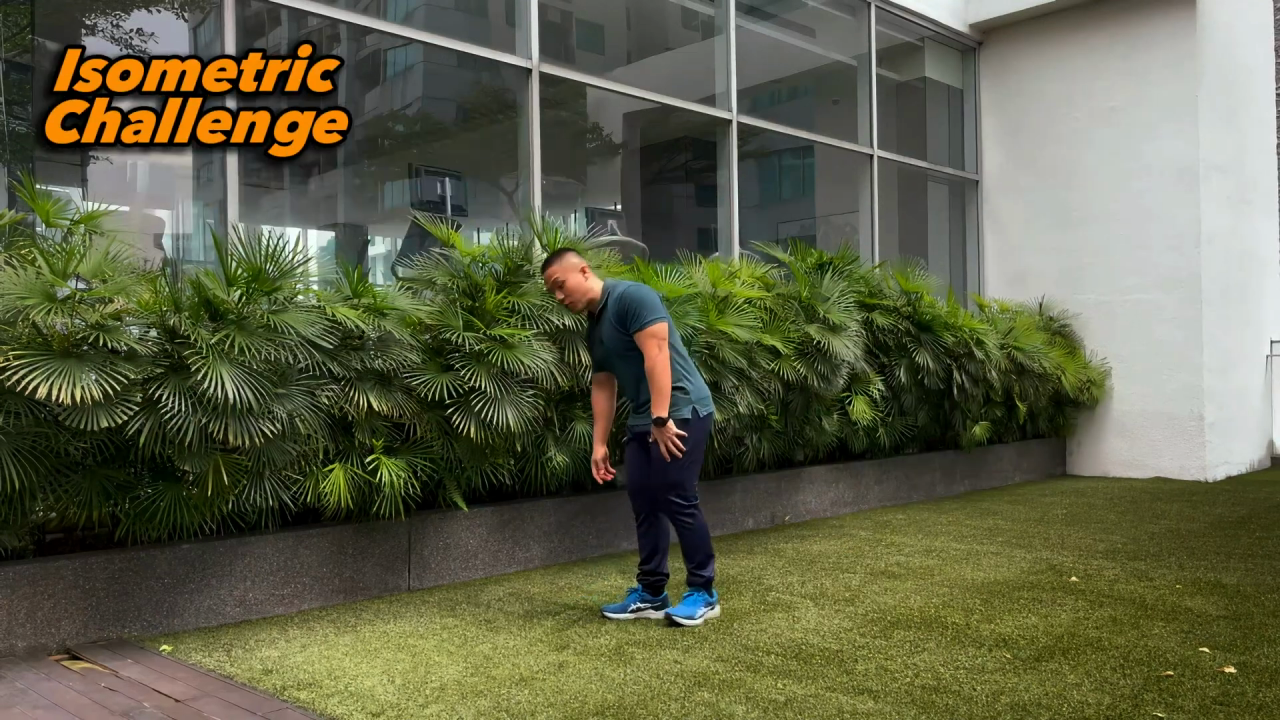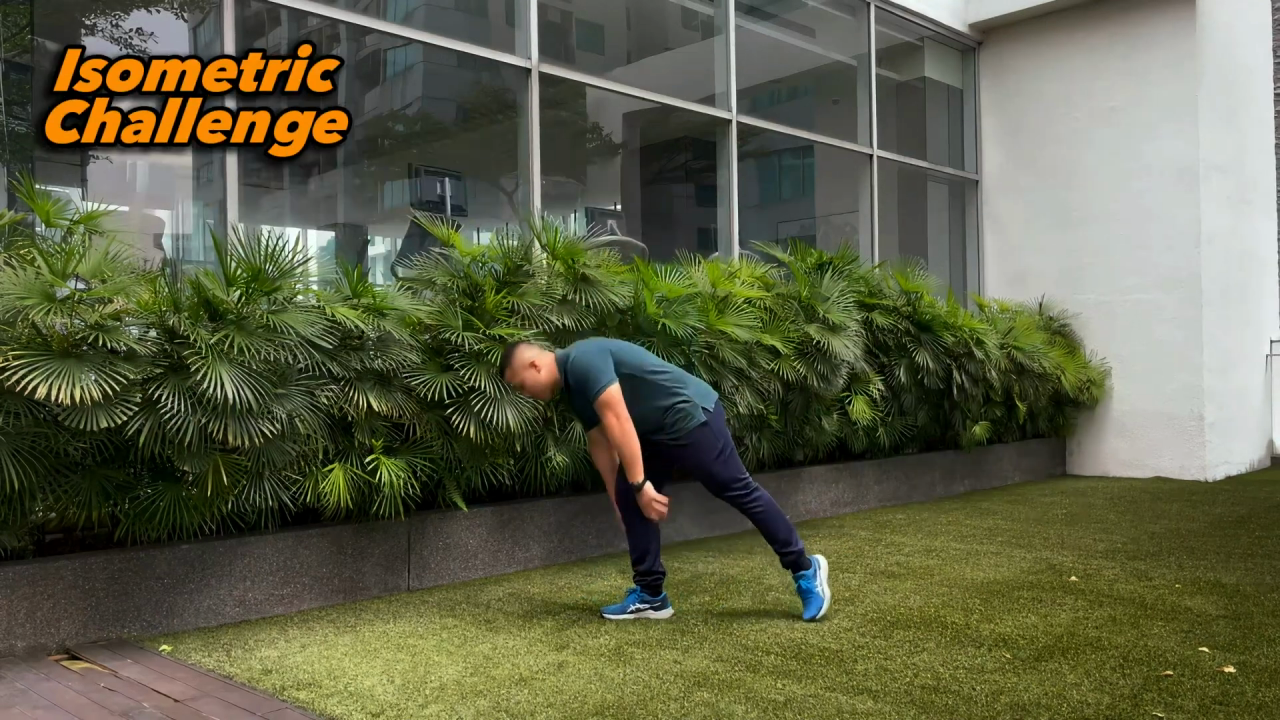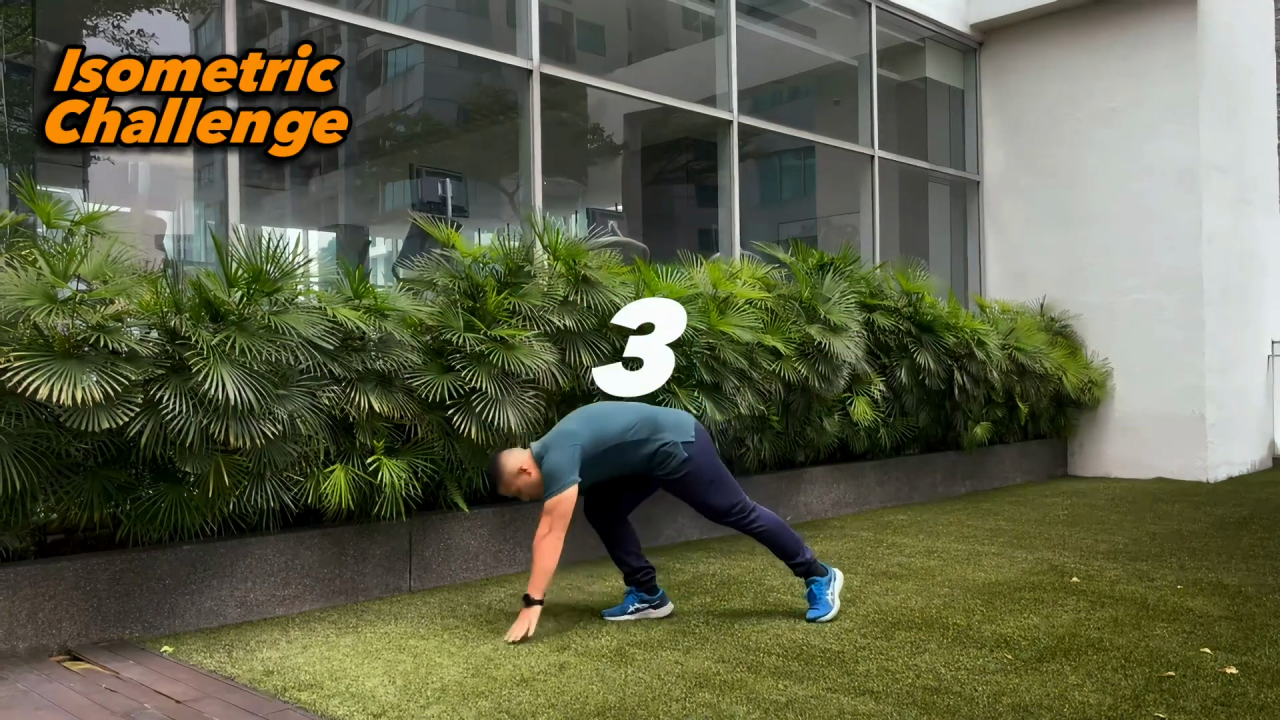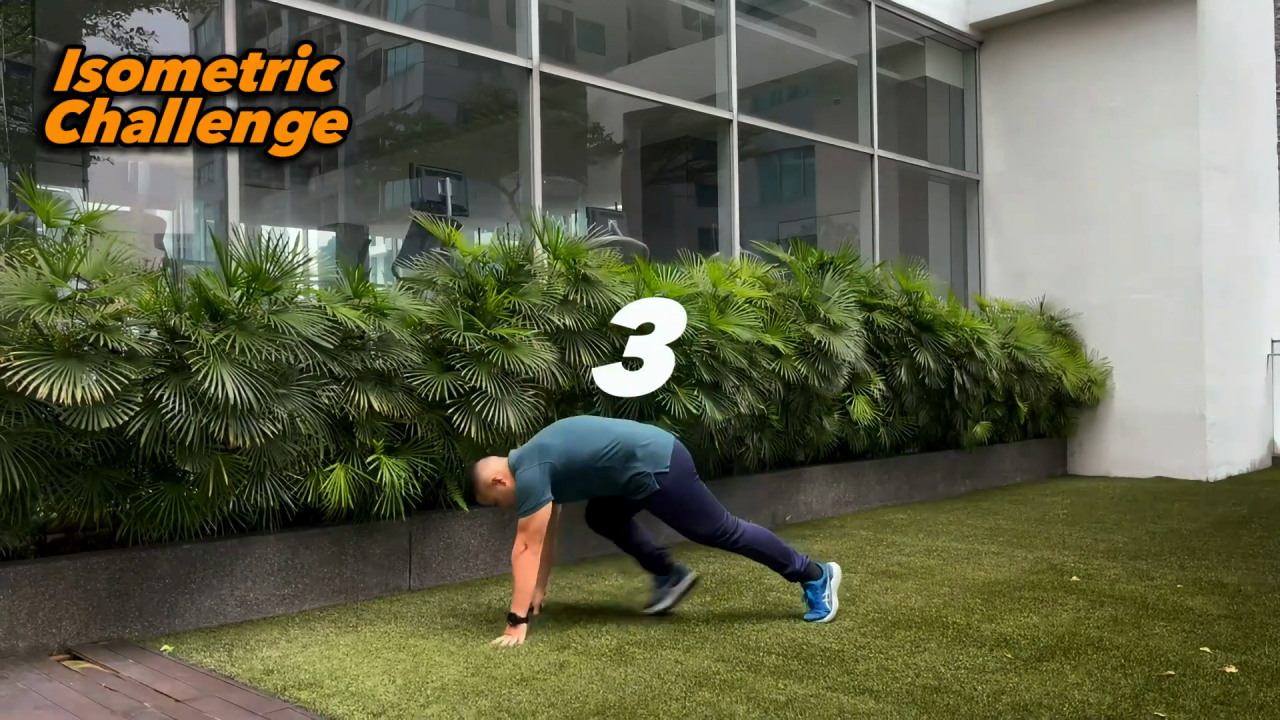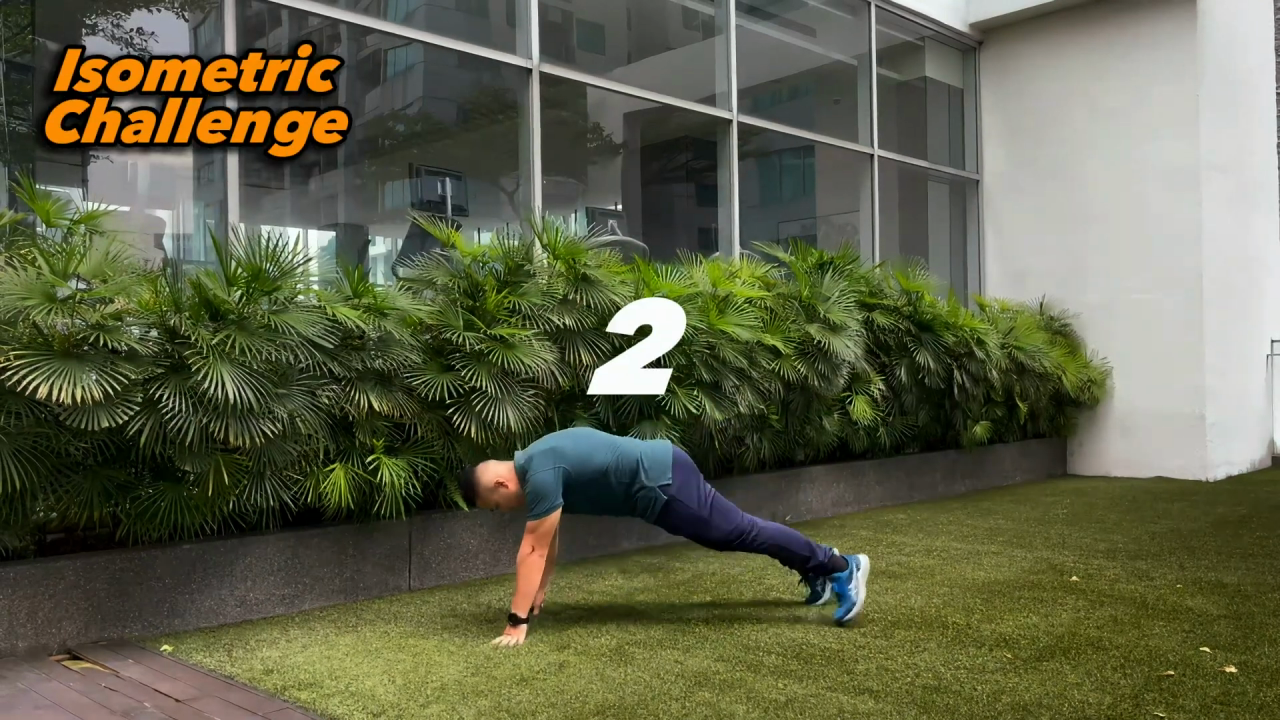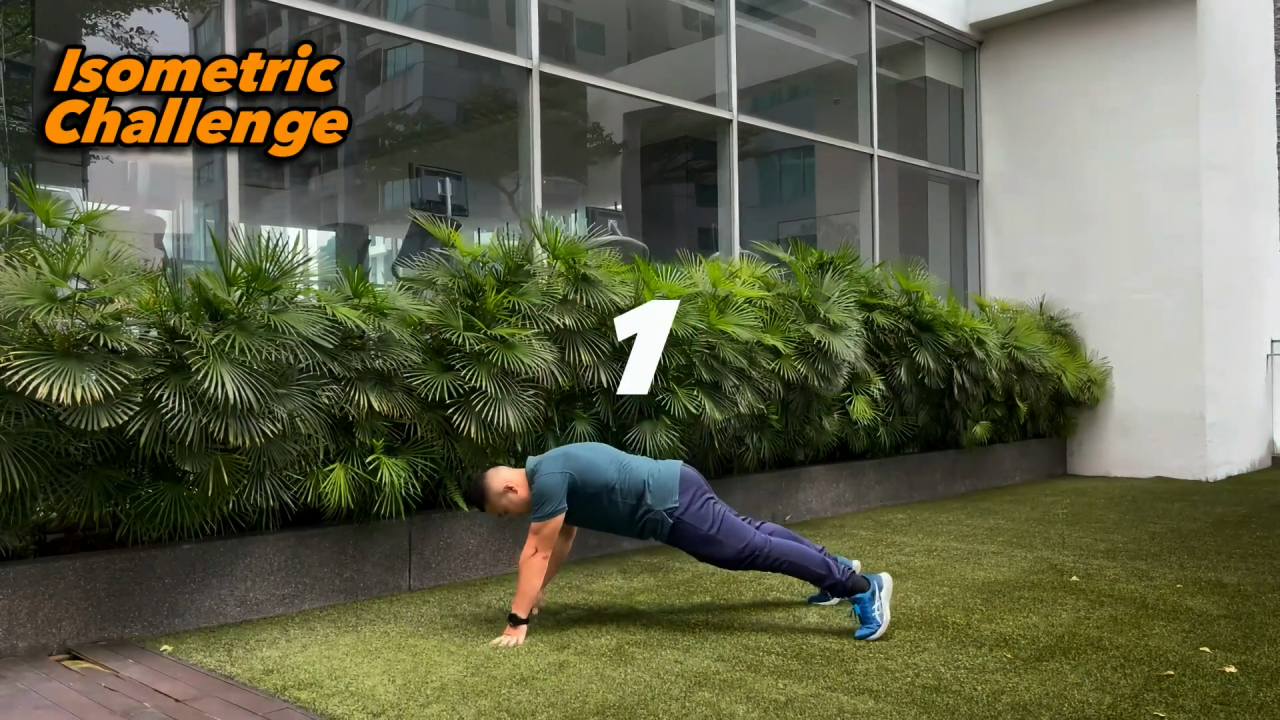
dt=0.5s
person 1, frame 1
left shoulder: (632, 297)
right shoulder: (594, 326)
left elbow: (656, 356)
right elbow: (603, 387)
left wrist: (661, 419)
right wrist: (600, 444)
left hip: (681, 412)
right hip: (644, 421)
left knee: (678, 501)
right knee: (643, 502)
left ankle: (703, 593)
right ankle: (651, 593)
person 1, frame 2
left shoulder: (583, 362)
right shoulder: (570, 385)
left elbow: (618, 423)
right elbow: (599, 443)
left wrist: (640, 486)
right wrist: (619, 496)
left hip: (691, 412)
left knee: (738, 489)
right knee: (630, 501)
left ankle: (806, 569)
right ankle: (650, 595)
person 1, frame 3
left shoulder: (557, 457)
right shoulder: (551, 454)
left elbow: (551, 532)
right elbow: (550, 531)
left wrist: (532, 604)
right wrist: (535, 593)
left hip: (676, 445)
right hip: (650, 453)
left knee: (738, 513)
right knee: (601, 510)
left ankle: (819, 577)
right ankle: (648, 594)
person 1, frame 4
left shoulder: (528, 474)
right shoulder: (535, 462)
left elbow: (526, 548)
right elbow: (545, 536)
left wrist: (518, 620)
right wrist: (539, 591)
left hip: (655, 467)
right hip: (650, 456)
left knee: (722, 532)
right knee: (601, 517)
left ankle: (815, 575)
right ankle: (670, 576)
person 1, frame 5
left shoulder: (540, 477)
right shoulder: (536, 463)
left elbow: (533, 550)
right elbow: (548, 542)
left wrist: (518, 621)
right wrist: (540, 592)
left hip: (659, 481)
right hip: (660, 468)
left knee: (737, 532)
right knee: (732, 528)
left ankle: (839, 568)
right ankle: (816, 565)
person 1, frame 6
left shoulder: (547, 479)
right shoulder: (553, 474)
left elbow: (537, 553)
right elbow: (565, 538)
left wrist: (518, 621)
right wrist: (538, 588)
left hip: (673, 504)
right hip: (673, 487)
left knee: (753, 549)
right knee: (750, 533)
left ankle: (863, 586)
right ankle: (835, 566)
